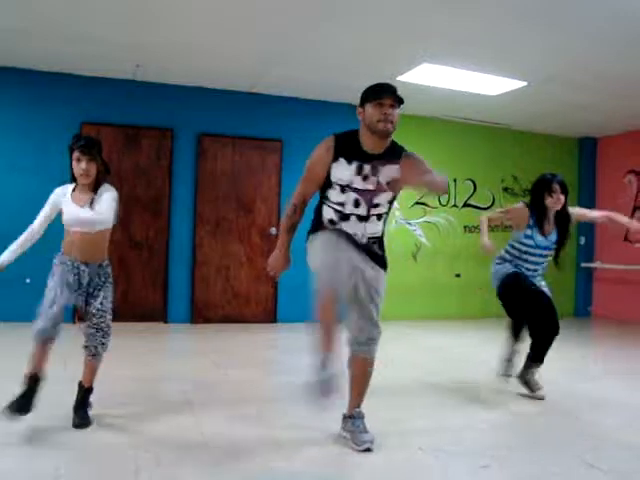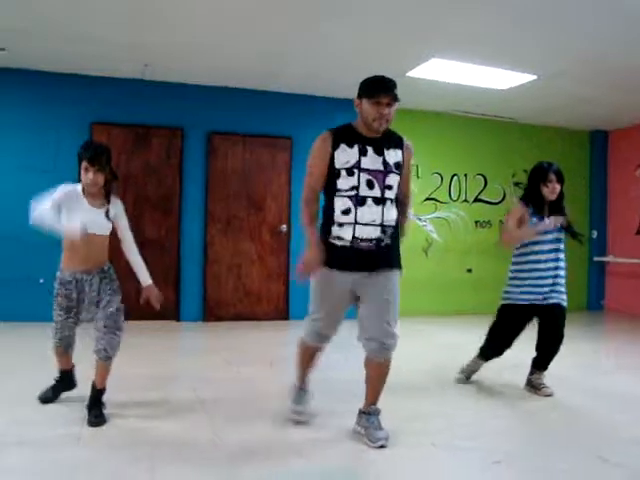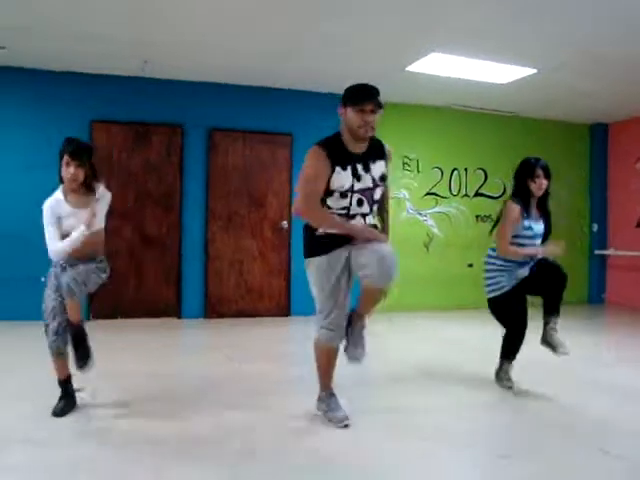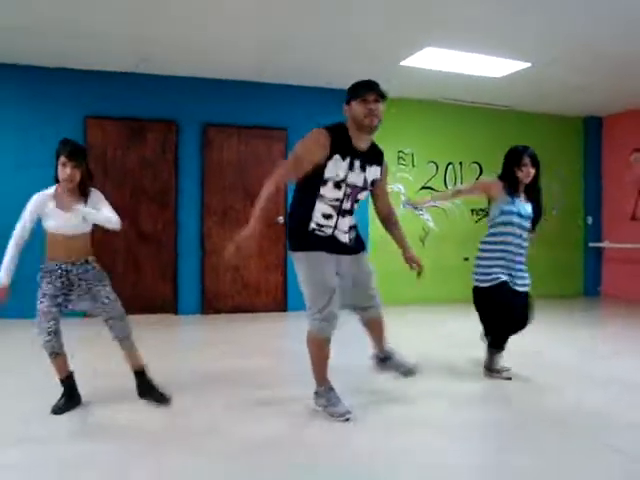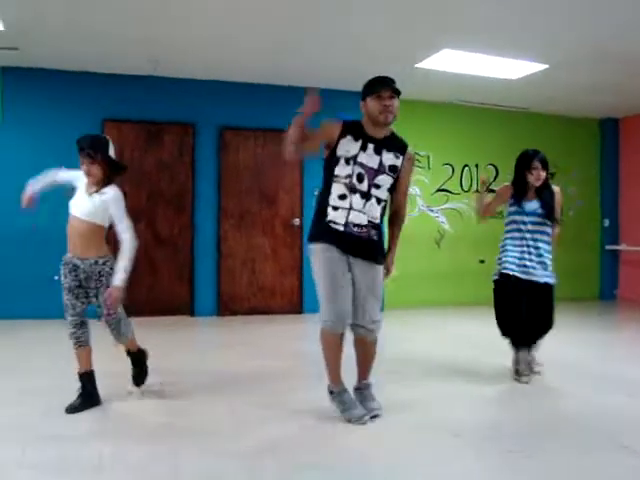
dt=0.3s
person 1, frame 1
left shoulder: (405, 160)
right shoulder: (331, 149)
left elbow: (440, 183)
right elbow: (299, 200)
left wrist: (401, 178)
right wrist: (282, 247)
left hip: (370, 258)
right hip: (328, 244)
left knee: (366, 339)
right knee: (340, 269)
left ankle: (353, 417)
right ankle: (326, 360)
person 1, frame 2
left shoulder: (401, 147)
right shoulder: (330, 141)
right elbow: (309, 196)
left wrist: (399, 238)
right wrist: (312, 244)
left hip: (383, 264)
right hip: (335, 259)
left knee: (381, 341)
right knee: (319, 330)
left ankle: (369, 414)
right ankle: (301, 388)
person 1, frame 3
left shoulder: (382, 151)
right shoulder: (320, 155)
right elbow: (305, 206)
left wrist: (384, 229)
right wrist: (354, 228)
left hip: (364, 236)
right hip: (324, 247)
left knee: (384, 264)
right knee: (330, 323)
left ankle: (355, 322)
right ankle: (326, 396)
person 1, frame 4
left shoulder: (378, 160)
right shoulder: (323, 140)
left elbow: (384, 209)
right elbow: (278, 179)
left wrist: (405, 249)
right wrist: (254, 225)
left hip: (348, 243)
right hip: (310, 243)
left knee: (368, 305)
right knee: (324, 317)
left ankle: (383, 354)
right ankle: (323, 390)
person 1, frame 5
left shoulder: (402, 154)
right shoulder: (340, 132)
left elbow: (398, 207)
right elbow: (292, 152)
left wrist: (390, 251)
right wrist: (303, 115)
left hip: (368, 247)
right hip: (329, 239)
left knee: (367, 321)
right knee: (335, 315)
left ankle: (364, 387)
right ankle: (337, 389)
person 2, frame 1
left shoulder: (108, 193)
right shoulder: (62, 194)
left elbow: (102, 219)
right elbow: (35, 230)
left wrist: (70, 211)
left hip: (99, 272)
right hip: (67, 267)
left knee: (98, 336)
right knee: (48, 323)
left ankle: (82, 401)
right ankle: (31, 389)
person 2, frame 2
left shoulder: (114, 204)
right shoulder: (67, 193)
left elbow: (129, 246)
right elbow: (38, 211)
left wrist: (147, 282)
right wrist: (72, 228)
left hip: (103, 277)
right hip: (69, 279)
left knee: (109, 338)
right knee: (62, 338)
left ankle: (96, 400)
right ankle: (65, 379)
person 2, frame 3
left shoulder: (102, 194)
right shoulder: (52, 204)
right elbow: (54, 250)
right wrist: (81, 230)
left hip: (93, 265)
right hip: (63, 266)
left knee: (69, 281)
right knee: (53, 330)
left ankle: (79, 335)
right ankle: (67, 393)
person 2, frame 4
left shoulder: (92, 196)
right shoulder: (41, 199)
left elbow: (114, 222)
left wrist: (78, 210)
left hip: (86, 269)
right hip: (54, 272)
left knee: (118, 321)
right knee: (48, 334)
left ankle: (143, 383)
right ankle: (70, 392)
person 2, frame 5
left shoulder: (112, 194)
right shoulder: (81, 181)
left elbow: (128, 240)
right elbow: (60, 174)
left wrist: (119, 282)
right wrist: (33, 187)
left hip: (99, 265)
right hip: (72, 264)
left knee: (115, 321)
right knee: (76, 325)
left ankle: (137, 355)
right ankle: (88, 391)
person 3, frame 1
left shoulder: (566, 215)
right shoulder: (524, 213)
left elbow: (601, 215)
right elbow: (487, 218)
right wrist: (485, 238)
left hip: (535, 281)
right hip: (509, 272)
left knee: (549, 327)
right knee: (526, 294)
left ankle: (529, 372)
right ankle: (513, 345)
person 3, frame 2
left shoulder: (557, 211)
right shoulder: (522, 209)
right elbow: (506, 237)
right wrist: (543, 226)
left hip: (553, 289)
right hip: (523, 287)
left knee: (553, 336)
right knee: (503, 334)
left ankle: (536, 377)
right ankle: (479, 361)
person 3, frame 3
left shoulder: (539, 207)
right shoulder: (514, 208)
right elbow: (502, 249)
left wrist: (542, 253)
right wrist: (540, 251)
left hip: (529, 267)
right hip: (503, 274)
left knee: (556, 276)
right knee: (516, 323)
left ankle: (549, 329)
right ankle: (504, 367)
person 3, frame 4
left shoulder: (532, 197)
right shoulder: (498, 188)
right elbow: (459, 192)
right wrist: (427, 199)
left hip: (516, 268)
right hip: (493, 268)
left knee: (519, 318)
right knee: (500, 311)
left ankle: (493, 335)
right ankle: (494, 358)
person 3, frame 5
left shoulder: (553, 193)
right shoulder: (509, 191)
right elbow: (483, 213)
right wrist: (482, 192)
left hip: (540, 265)
right hip: (512, 263)
left knee: (543, 321)
right knee: (511, 314)
left ankle: (526, 352)
right ankle: (521, 353)
